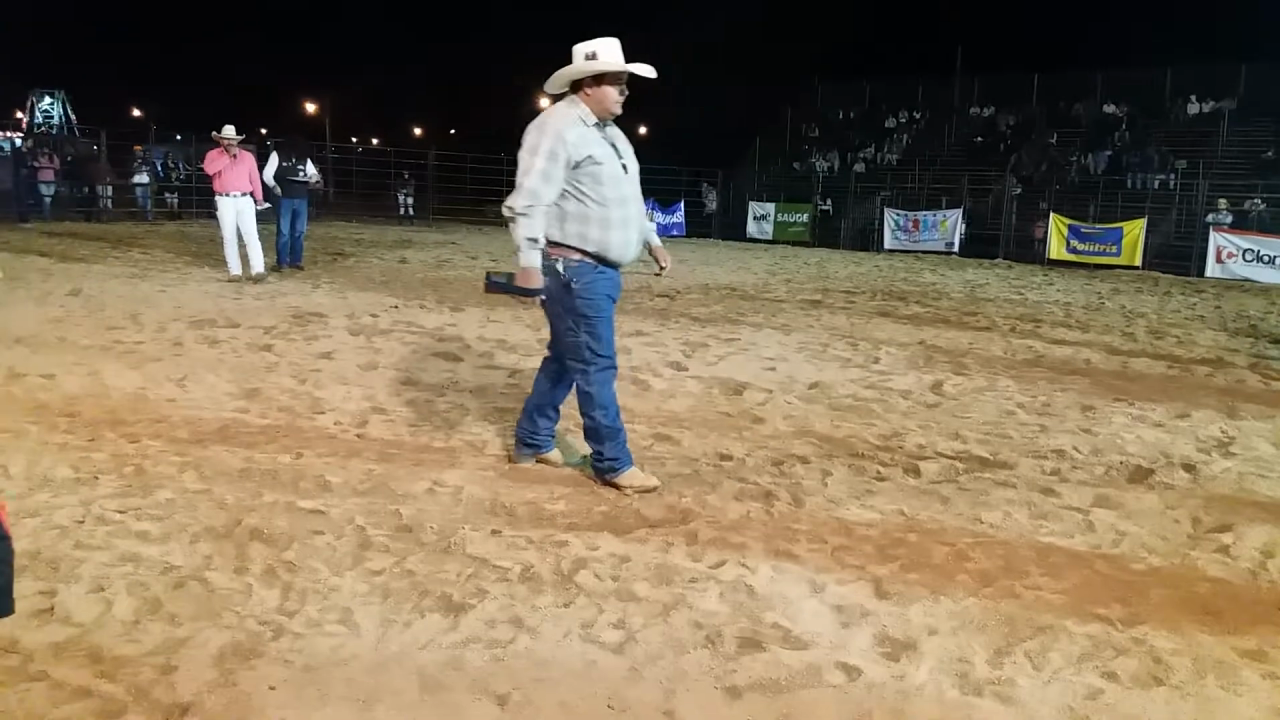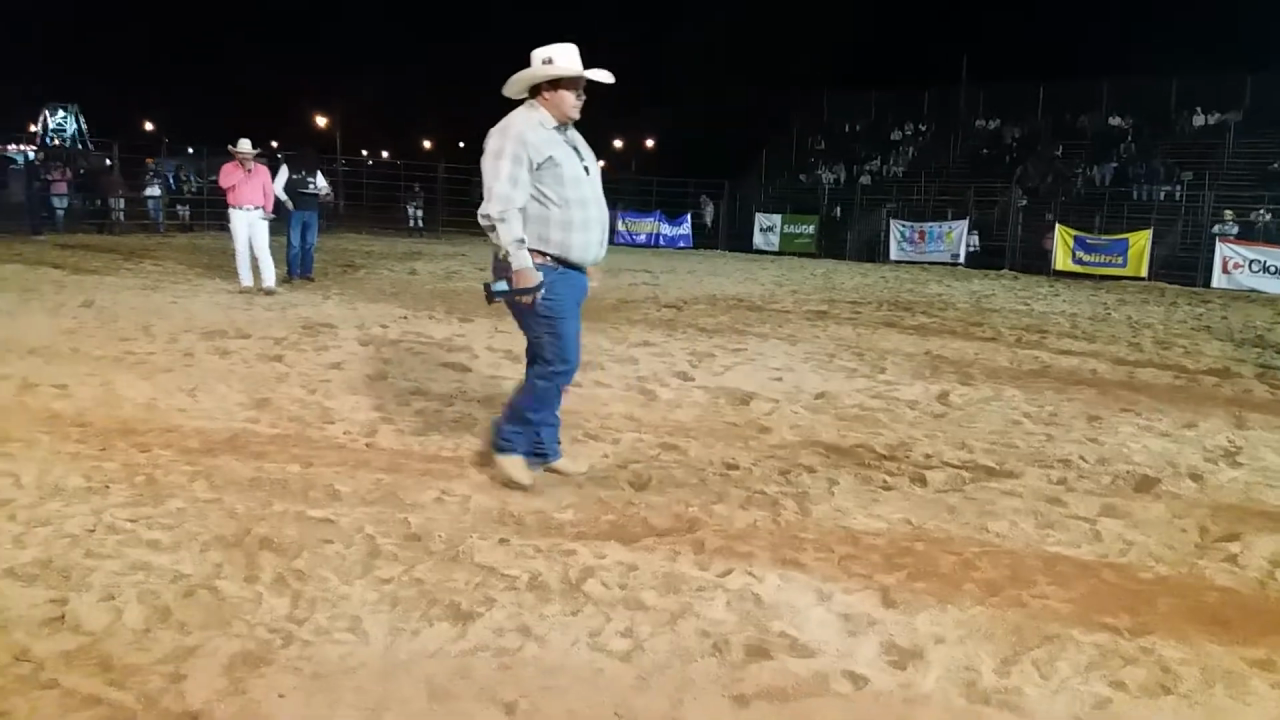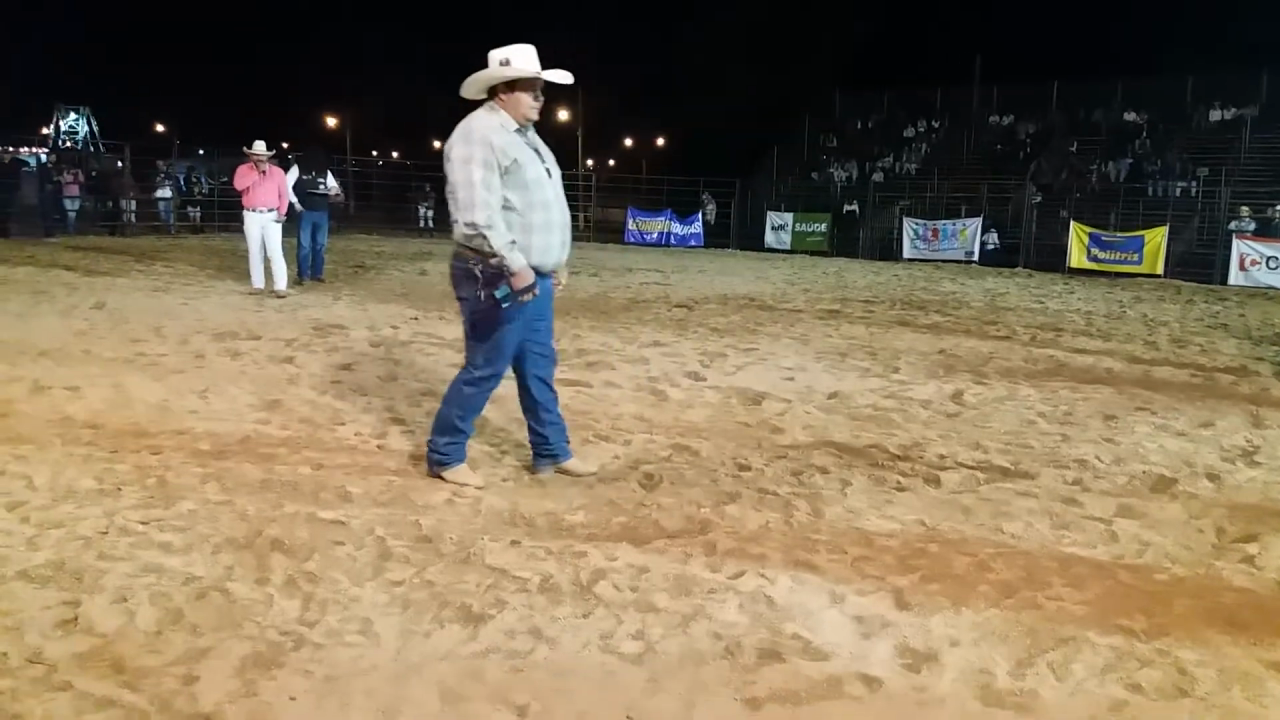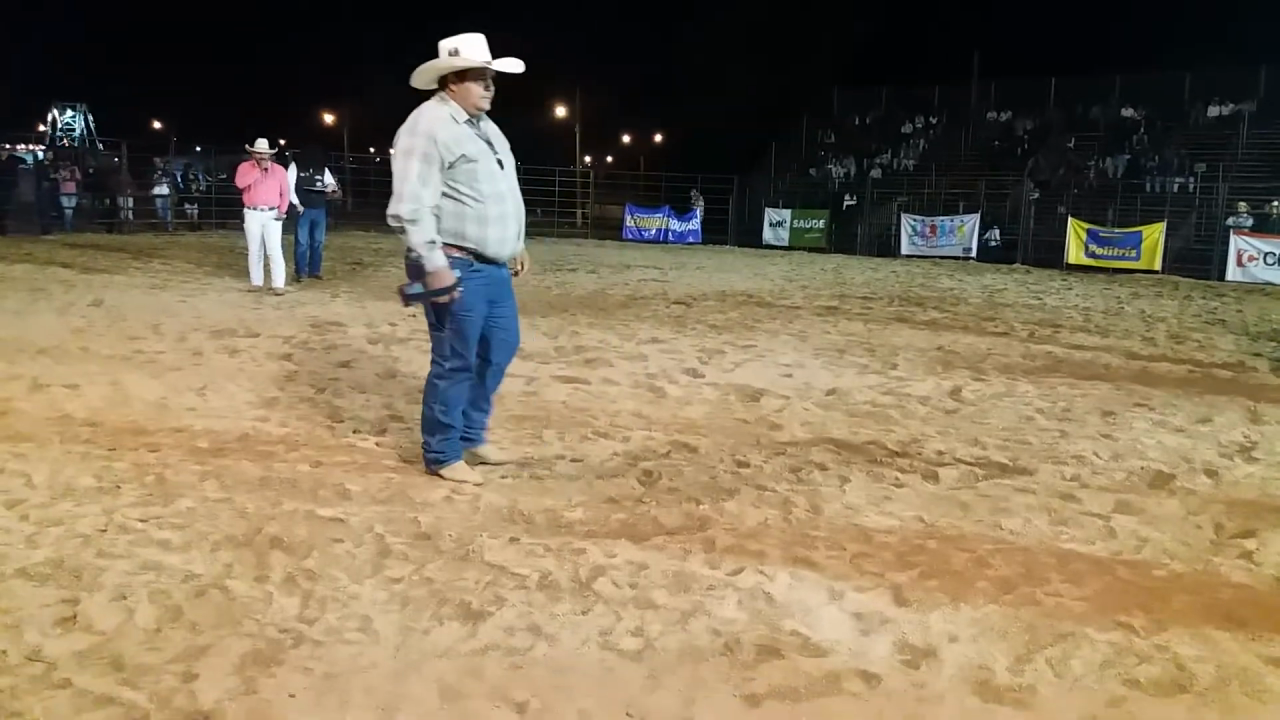
dt=0.3s
person 1, frame 1
left shoulder: (606, 131)
right shoulder: (558, 128)
left elbow: (625, 197)
right elbow: (529, 200)
left wrist: (651, 240)
right wrist: (528, 261)
left hip: (599, 268)
right hip: (572, 269)
left knee: (566, 357)
right knee: (595, 363)
left ankle: (532, 440)
right ankle: (613, 463)
person 1, frame 2
left shoulder: (567, 135)
right shoulder: (517, 133)
right elbow: (501, 208)
left wrist: (587, 263)
right wrist: (519, 264)
left hip: (569, 273)
right hip: (536, 273)
left knee: (555, 362)
right knee: (558, 362)
left ankle: (541, 449)
right ankle: (508, 443)
person 1, frame 3
left shoulder: (524, 135)
right shoulder: (479, 135)
right elbow: (478, 214)
left wrist: (543, 265)
right wrist: (514, 266)
left hip: (533, 274)
right hip: (497, 276)
left knee: (538, 364)
right knee: (485, 368)
left ankle: (551, 451)
right ankle: (444, 454)
person 1, frame 4
left shoulder: (482, 126)
right shoulder: (427, 128)
right elbow: (410, 207)
left wrist: (517, 244)
right wrist: (433, 265)
left hip: (492, 266)
right hip: (453, 267)
left knee: (500, 348)
right knee: (456, 361)
left ankle: (470, 436)
right ankle: (443, 454)
